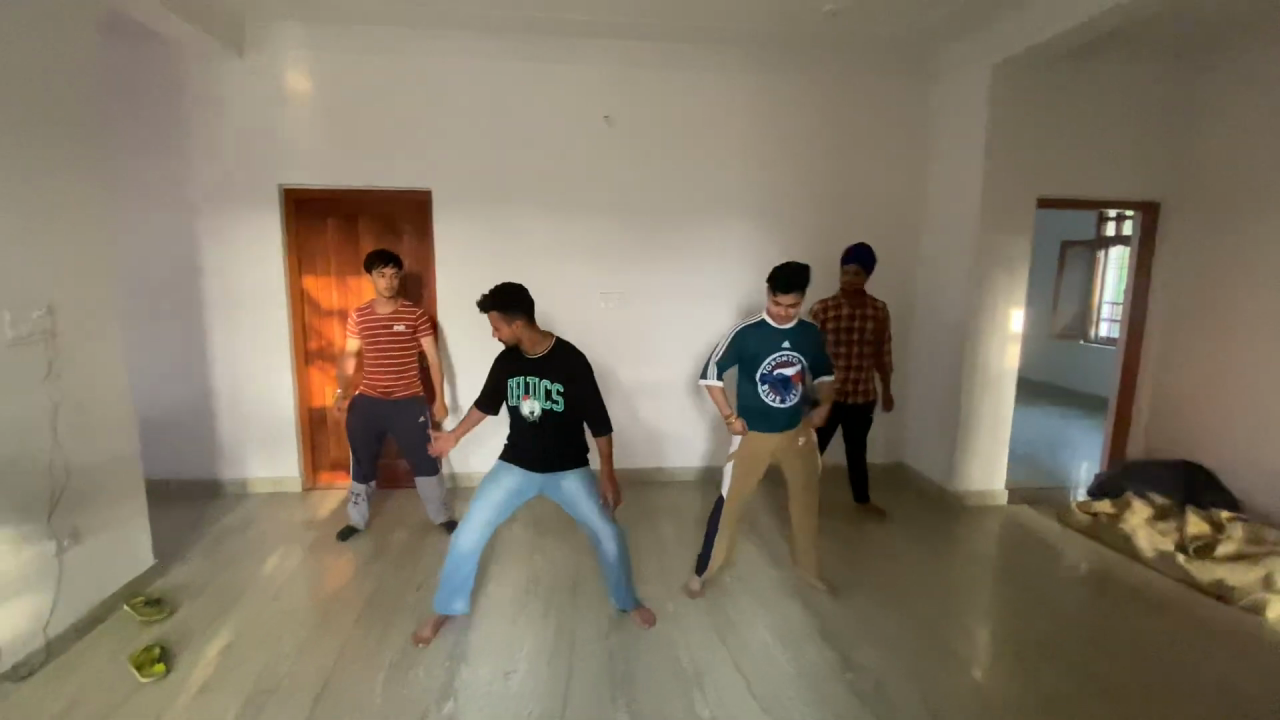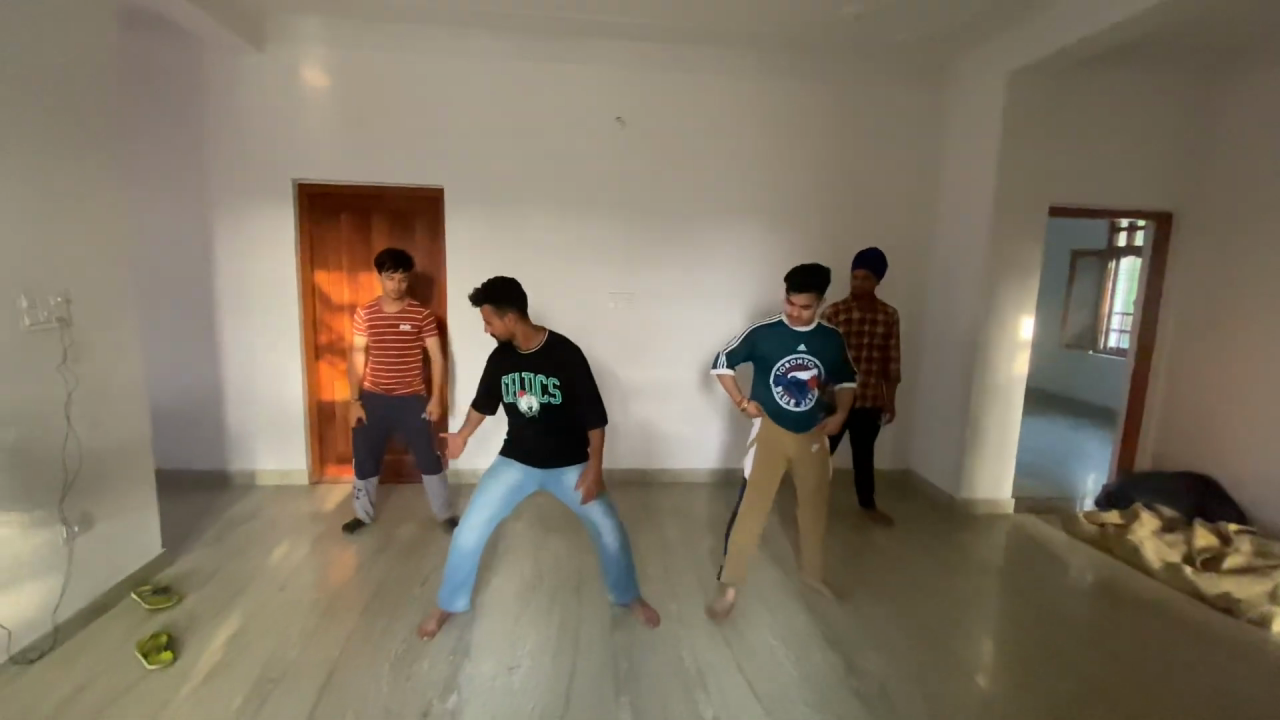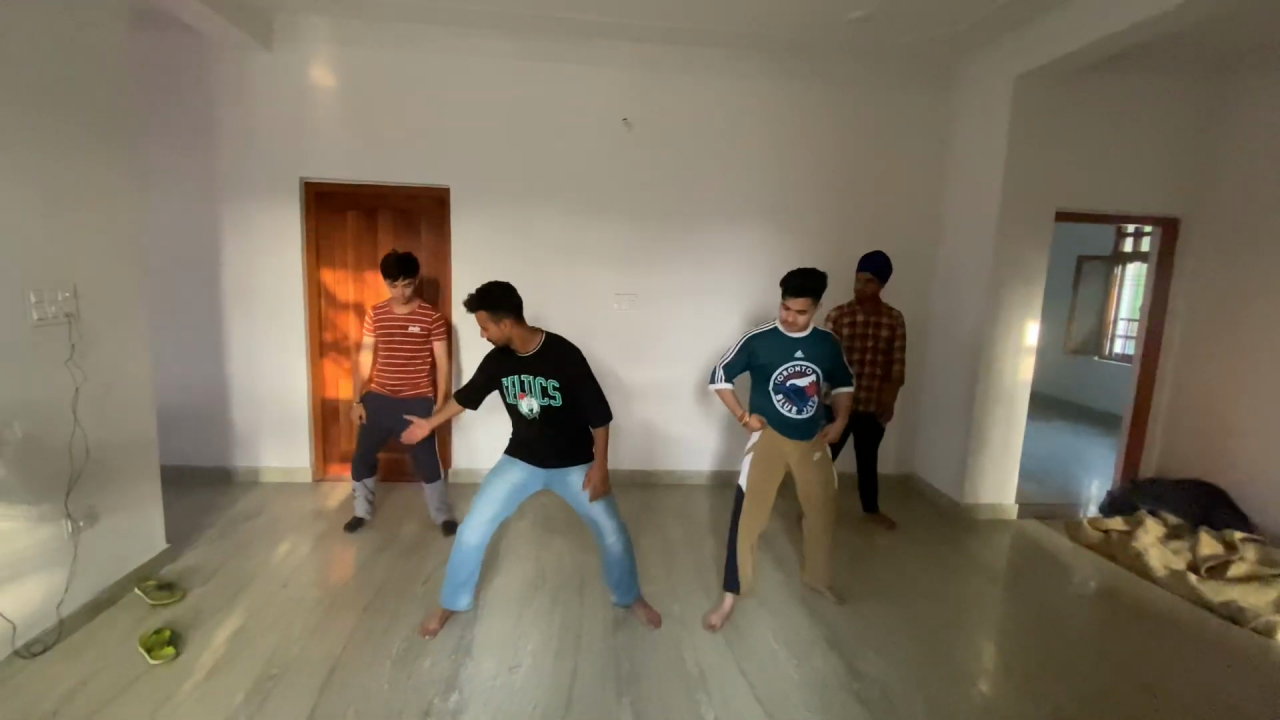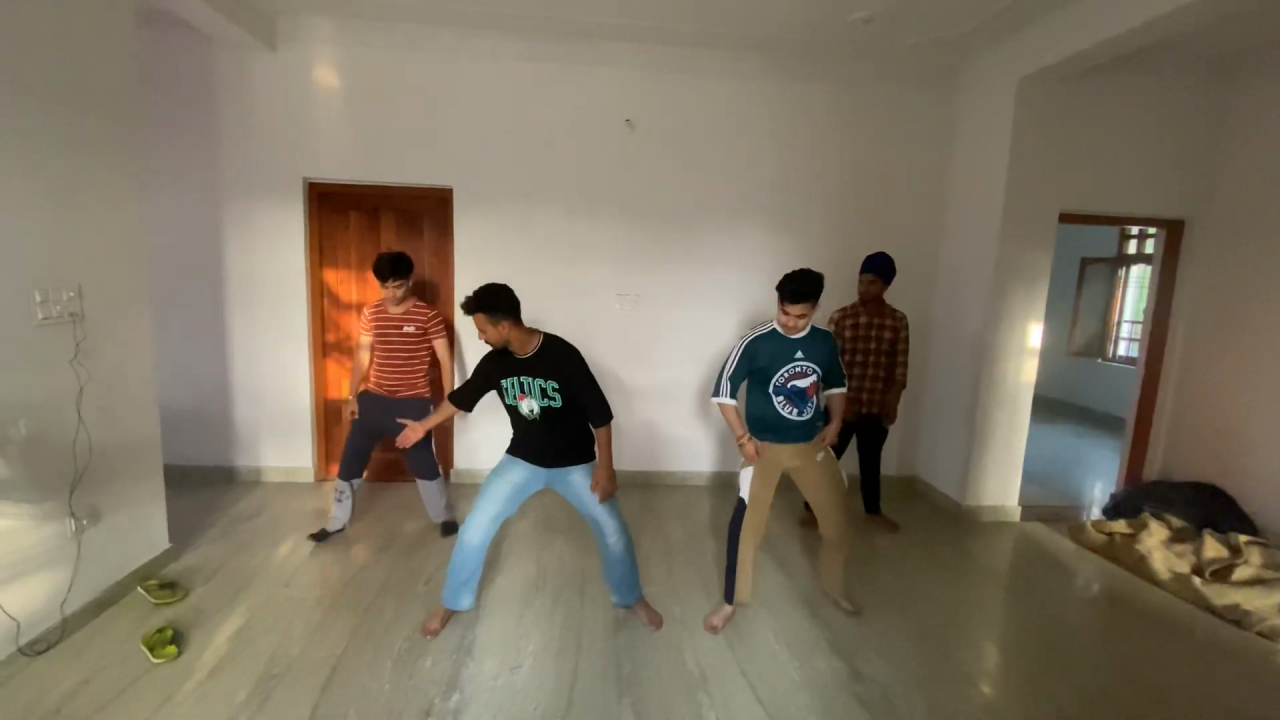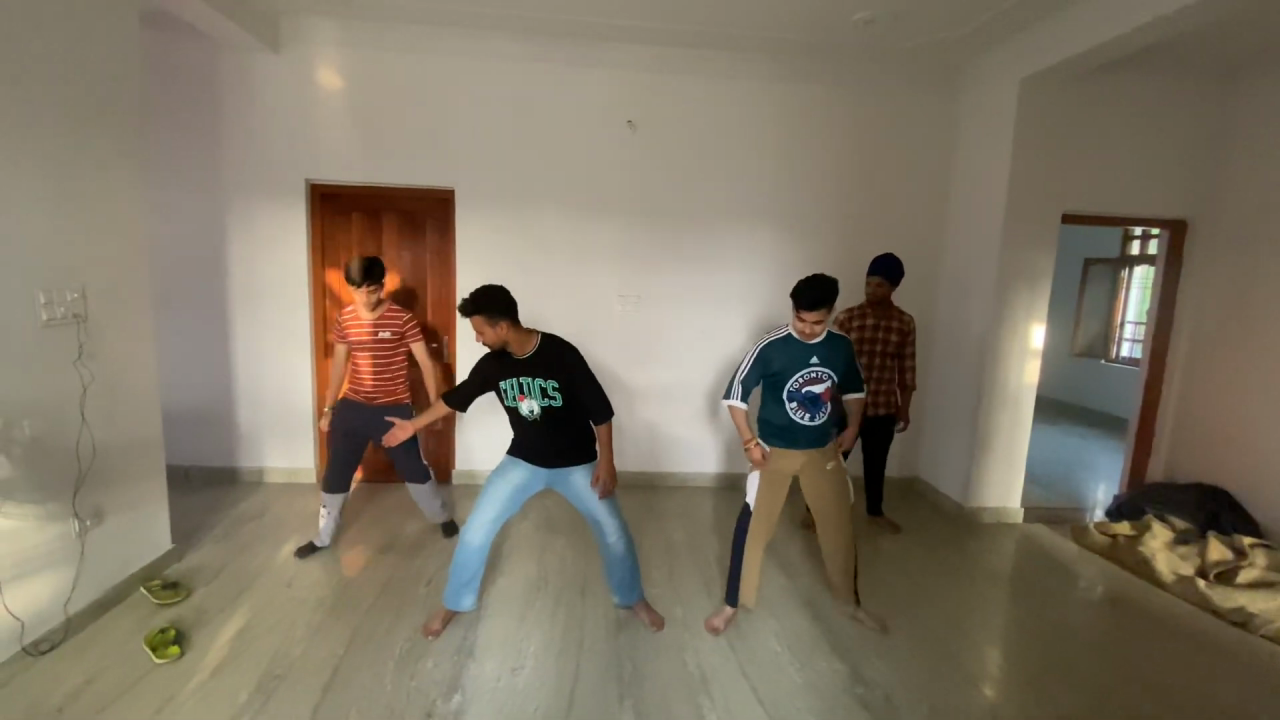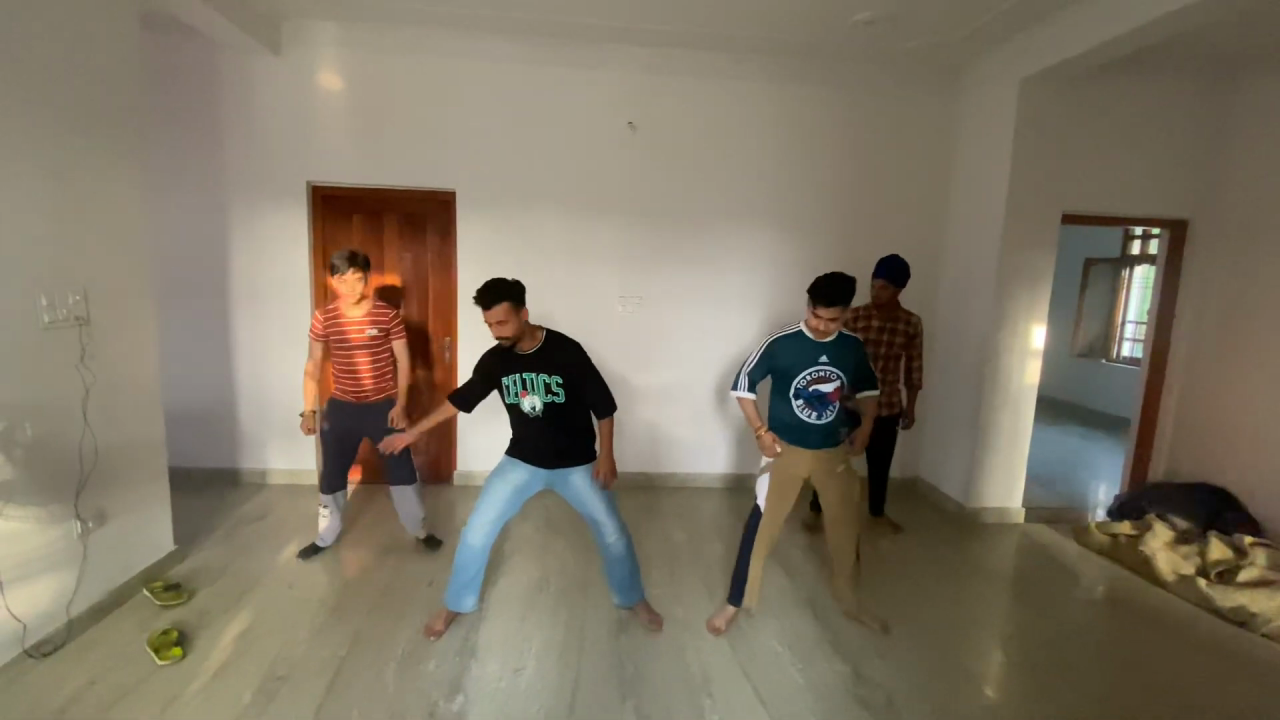
dt=0.2s
person 1, frame 1
left shoulder: (572, 361)
right shoulder: (505, 362)
left elbow: (599, 422)
right elbow: (487, 402)
left wrist: (608, 476)
right wrist: (455, 435)
left hip: (568, 469)
right hip: (516, 465)
left knee: (608, 535)
right knee: (468, 535)
left ankle: (628, 602)
right ankle: (444, 610)
person 1, frame 2
left shoulder: (566, 354)
right shoulder: (500, 358)
left elbow: (594, 416)
right elbow: (484, 402)
left wrist: (594, 468)
right wrist: (462, 435)
left hip: (568, 464)
right hip: (516, 461)
left knee: (608, 530)
right knee: (469, 531)
left ankle: (629, 597)
right ankle: (448, 605)
person 1, frame 3
left shoulder: (564, 355)
right shoulder: (497, 360)
left elbow: (598, 414)
right elbow: (468, 395)
left wrist: (600, 466)
right wrist: (430, 424)
left hip: (572, 463)
right hip: (521, 460)
left knee: (611, 531)
right knee: (473, 529)
left ankle: (630, 598)
right ankle: (451, 604)
person 1, frame 4
left shoulder: (563, 356)
right shoulder: (495, 362)
left elbow: (599, 412)
right elbow: (463, 396)
left wrist: (605, 465)
right wrist: (423, 426)
left hip: (574, 463)
right hip: (522, 459)
left knee: (612, 531)
right knee: (475, 529)
left ankle: (631, 598)
right ankle: (452, 604)
person 1, frame 5
left shoulder: (562, 355)
right shoulder: (492, 364)
left elbow: (600, 409)
right elbow: (457, 397)
left wrist: (606, 462)
right wrist: (413, 426)
left hip: (575, 463)
right hip: (523, 460)
left knee: (613, 531)
right knee: (477, 530)
left ankle: (633, 599)
right ankle: (454, 605)
person 1, frame 6
left shoulder: (566, 351)
right shoulder: (495, 360)
left elbow: (603, 403)
right elbow: (462, 398)
left wrist: (606, 455)
right wrist: (414, 431)
left hip: (576, 463)
right hip: (522, 461)
left knee: (611, 532)
right knee: (477, 531)
left ankle: (633, 599)
right ankle: (455, 606)
person 2, frame 1
left shoulder: (811, 334)
right shoulder: (745, 333)
left elbow: (824, 373)
right elbow: (711, 373)
left wrist: (824, 405)
right wrist: (730, 417)
left hip: (797, 430)
right hip: (753, 433)
left knee: (807, 499)
right knee: (731, 501)
left ankle: (808, 568)
right ankle: (701, 571)
person 2, frame 2
left shoulder: (831, 338)
right shoulder: (762, 332)
left elbow: (846, 380)
right elbow: (721, 363)
left wrist: (840, 413)
right wrist: (742, 401)
left hip: (812, 434)
right hip: (770, 429)
left knee: (814, 505)
right knee: (751, 504)
left ankle: (812, 573)
right ankle: (730, 586)
person 2, frame 3
left shoulder: (827, 343)
right shoulder: (757, 340)
left elbow: (843, 384)
right elbow: (720, 377)
left wrist: (840, 420)
right wrist: (743, 416)
left hip: (813, 440)
right hip: (769, 437)
left knee: (821, 512)
right knee: (748, 513)
left ankle: (817, 578)
right ankle: (730, 597)
person 2, frame 4
left shoulder: (825, 342)
right shoulder: (755, 342)
left elbow: (835, 384)
right elbow: (723, 390)
left wrist: (835, 422)
right wrist: (742, 438)
left hip: (812, 443)
right hip: (765, 445)
left knee: (836, 517)
right knee: (747, 521)
left ankle: (834, 586)
right ankle: (730, 602)
person 2, frame 5
left shoulder: (841, 347)
right shoulder: (769, 347)
left elbow: (854, 389)
right elbow: (736, 393)
left wrist: (852, 428)
right wrist: (749, 442)
left hip: (823, 451)
right hip: (775, 451)
left knee: (840, 527)
right knee: (753, 525)
left ankle: (851, 601)
right ankle: (732, 604)
person 2, frame 6
left shoulder: (853, 347)
right shoulder: (780, 343)
left elbow: (868, 387)
right elbow: (743, 384)
left wrist: (865, 425)
right wrist: (761, 431)
left hip: (834, 451)
right hip: (786, 450)
left knee: (847, 527)
right knee: (762, 526)
left ankle: (851, 602)
right ankle: (734, 604)
person 3, frame 1
left shoulder: (416, 315)
right shoulder: (358, 316)
left elbow: (433, 357)
right elbow: (350, 356)
left wrist: (439, 399)
right wrist: (342, 392)
left hip: (408, 403)
right hip: (367, 402)
left knee: (425, 463)
right knee: (362, 466)
left ankle: (442, 516)
right ankle: (357, 520)
person 3, frame 2
left shoulder: (422, 314)
right shoulder: (365, 313)
left elbow: (437, 357)
right elbow: (357, 357)
left wrist: (436, 398)
right wrist: (355, 399)
left hip: (412, 400)
right hip: (373, 399)
left knee: (429, 459)
right knee: (364, 461)
left ankle: (446, 514)
right ankle: (363, 514)
person 3, frame 3
left shoulder: (431, 317)
right shoulder: (375, 314)
left elbow: (442, 362)
right elbow: (364, 357)
left wrist: (440, 403)
right wrist: (357, 399)
left hip: (417, 403)
right hip: (378, 400)
left knee: (427, 465)
right knee: (361, 461)
left ankle: (443, 516)
right ankle: (363, 512)
person 3, frame 4
left shoulder: (428, 316)
right shoulder: (371, 313)
left elbow: (445, 360)
right elbow: (363, 356)
right wrist: (353, 396)
left hip: (413, 403)
right hip: (374, 399)
left knee: (424, 464)
right knee: (350, 462)
left ankle: (444, 516)
right ankle: (336, 523)
person 3, frame 5
left shoulder: (402, 319)
right shoulder: (344, 319)
left elbow: (425, 362)
right elbow: (338, 364)
left wrist: (436, 404)
right wrist: (328, 409)
left hip: (394, 408)
right hip: (353, 408)
left knee: (414, 469)
right knee: (335, 474)
left ankle: (443, 516)
right ankle: (322, 538)
person 3, frame 6
left shoulder: (387, 315)
right shoulder: (323, 318)
left elbow: (403, 361)
right elbow: (313, 365)
left wrist: (401, 404)
right wrist: (309, 410)
left hip: (383, 406)
right hip: (341, 407)
left knee: (401, 472)
right knee: (331, 475)
left ankle: (420, 531)
right ankle: (325, 537)
person 4, frame 1
left shoulder: (879, 310)
right shoulder: (823, 308)
left elbow: (883, 353)
left wrist: (886, 389)
left hip: (863, 394)
left knee: (857, 449)
left ankle: (862, 499)
person 4, frame 2
left shoulder: (889, 315)
right shoulder: (833, 312)
left elbow: (892, 361)
left wrist: (890, 400)
left hip: (871, 400)
left knee: (864, 454)
left ankle: (868, 505)
person 4, frame 3
left shoulder: (894, 319)
right shoulder: (838, 315)
left elbow: (897, 364)
left wrist: (889, 400)
left hip: (873, 403)
left knee: (868, 458)
left ankle: (871, 509)
person 4, frame 4
left shoulder: (898, 320)
right shoulder: (841, 317)
left elbow: (900, 367)
left wrist: (892, 403)
right wrist: (842, 399)
left hip: (877, 405)
right hip: (842, 403)
left knee: (871, 460)
left ankle: (873, 511)
right ankle: (812, 507)
person 4, frame 5
left shoulder: (905, 322)
right shoulder: (847, 318)
left elbow: (907, 369)
left wrist: (905, 407)
left hip: (884, 407)
left knee: (876, 462)
left ankle: (875, 512)
person 4, frame 6
left shoulder: (912, 324)
right shoulder: (853, 317)
left elbow: (914, 368)
left wrist: (910, 406)
left hip: (887, 407)
left knee: (880, 463)
left ankle: (877, 512)
right ankle: (816, 510)
